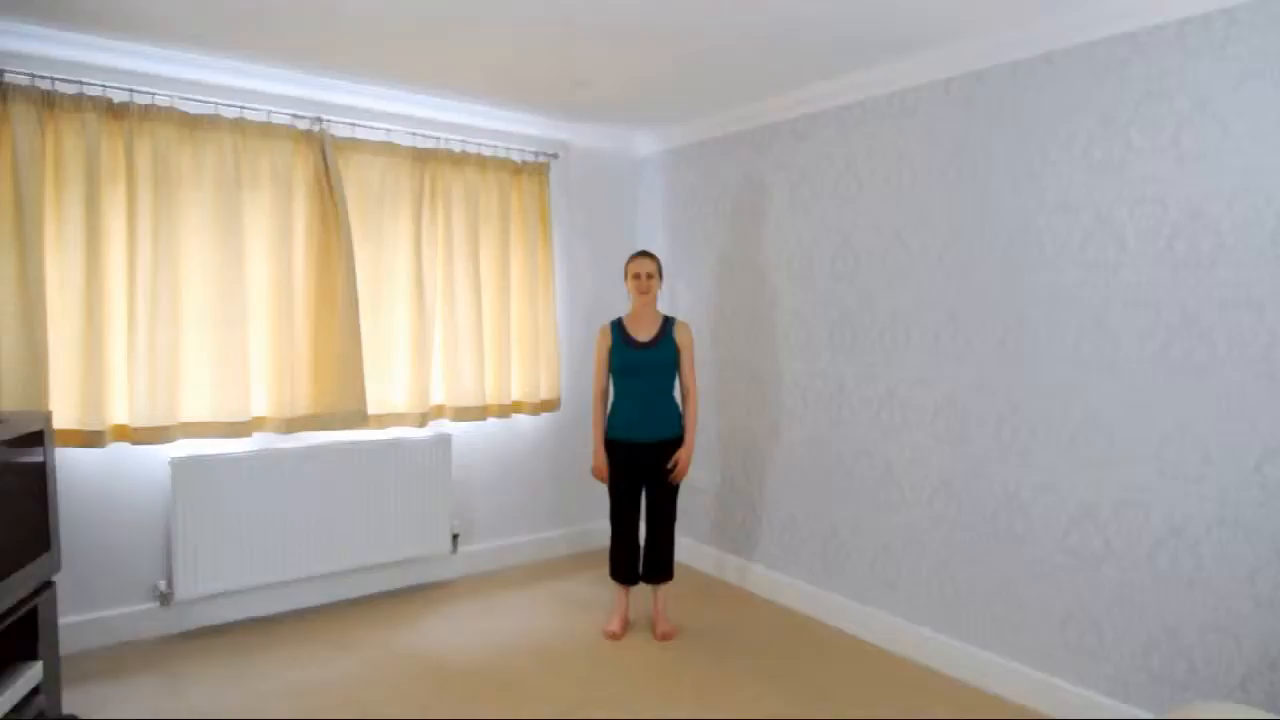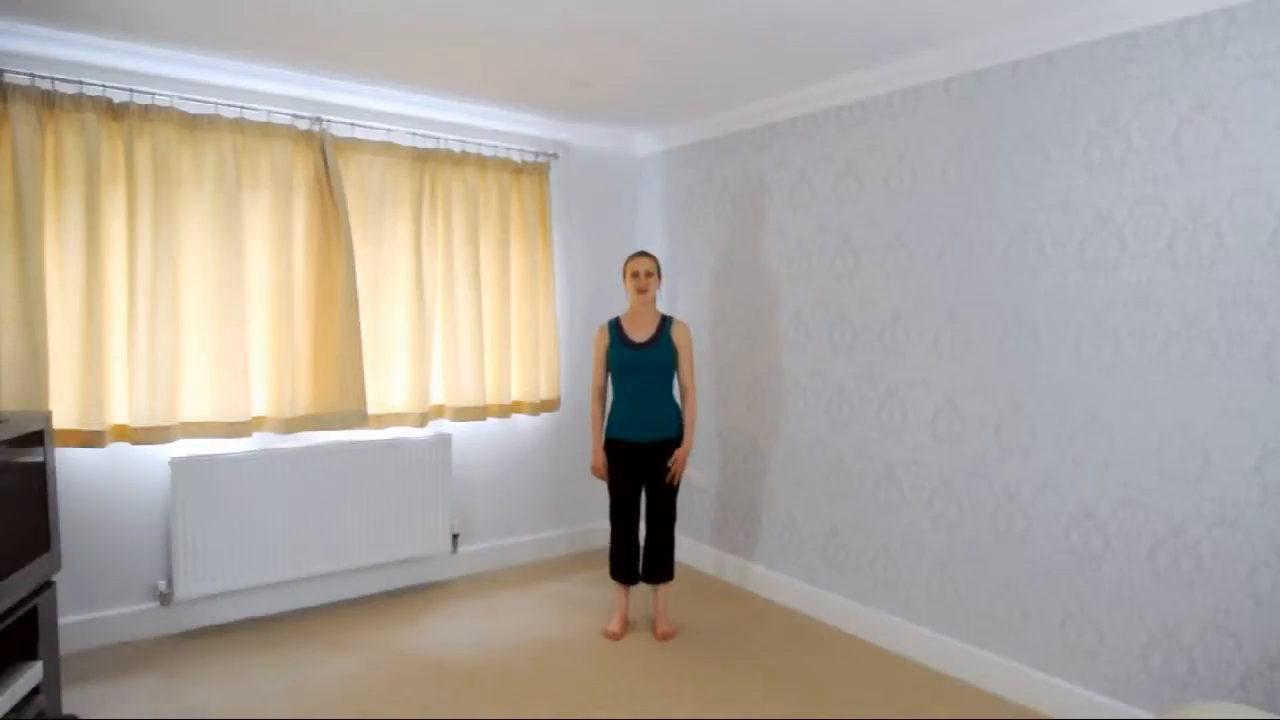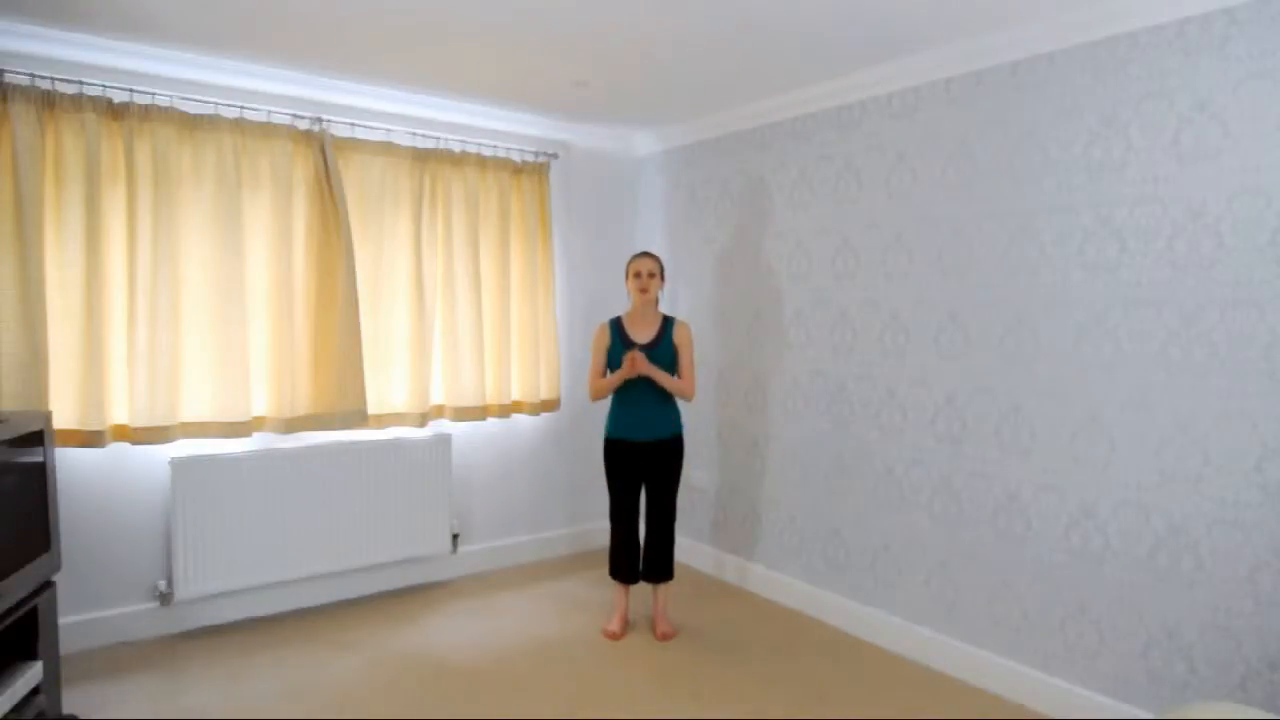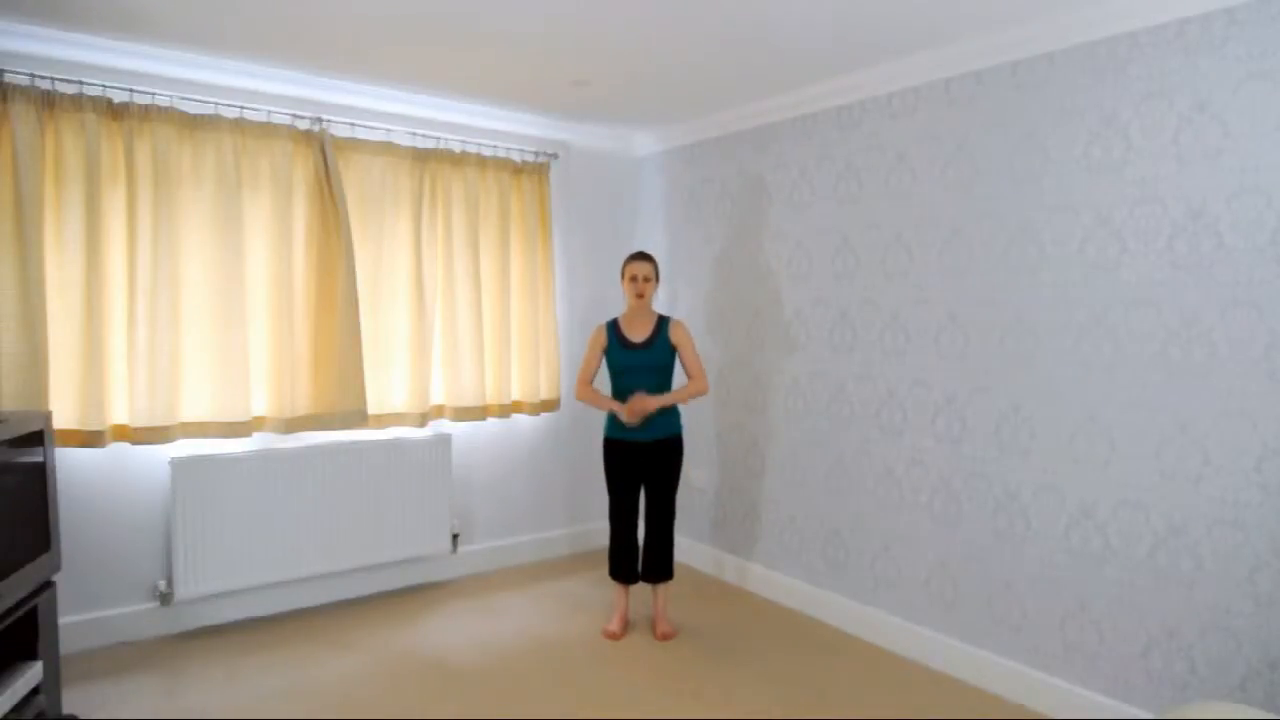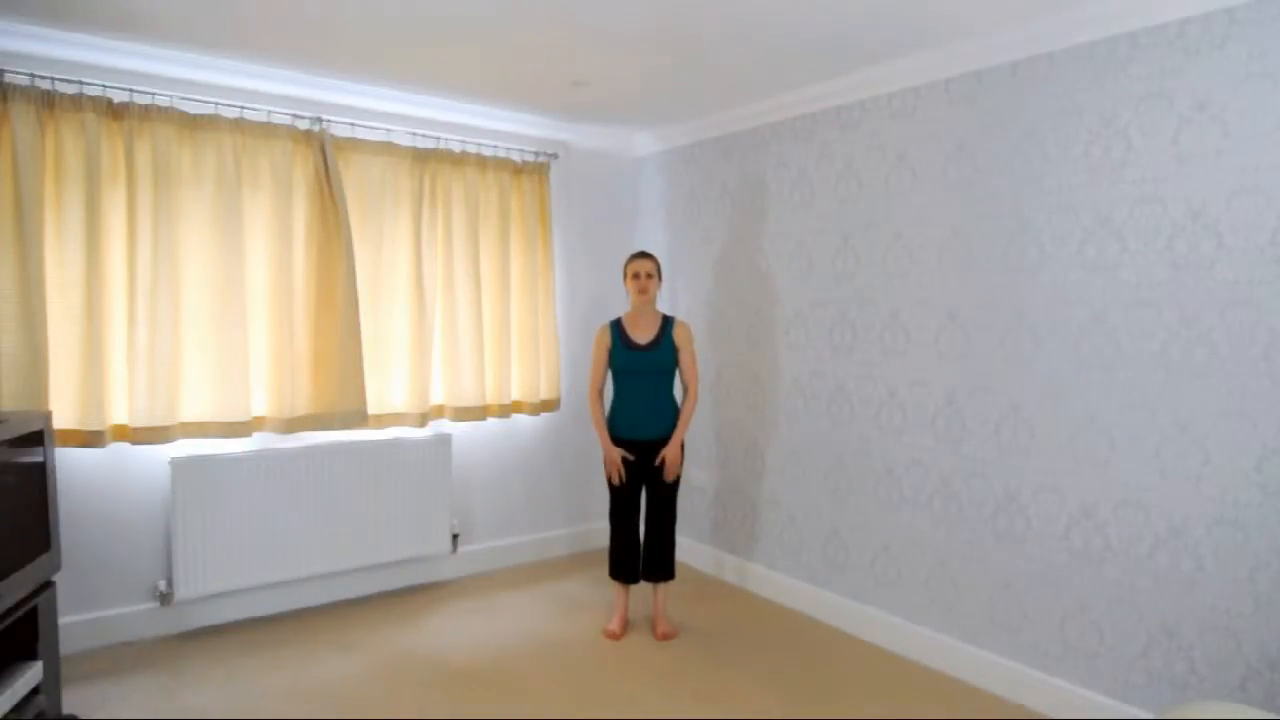
dt=0.7s
person 1, frame 1
left shoulder: (678, 331)
right shoulder: (610, 332)
left elbow: (689, 391)
right elbow: (600, 394)
left wrist: (688, 445)
right wrist: (598, 449)
left hip: (665, 443)
right hip: (622, 443)
left knee: (662, 522)
right knee: (623, 522)
left ankle: (660, 610)
right ankle: (620, 608)
person 1, frame 2
left shoulder: (676, 330)
right shoulder: (607, 331)
left elbow: (688, 389)
right elbow: (598, 392)
left wrist: (686, 443)
right wrist: (597, 447)
left hip: (664, 441)
right hip: (621, 442)
left knee: (662, 521)
right knee: (622, 521)
left ankle: (660, 609)
right ankle: (620, 607)
person 1, frame 3
left shoulder: (678, 330)
right shoulder: (608, 330)
left elbow: (688, 389)
right elbow: (594, 390)
left wrist: (650, 370)
right wrist: (624, 373)
left hip: (665, 441)
right hip: (620, 441)
left knee: (662, 519)
right knee: (623, 520)
left ankle: (660, 609)
right ankle: (620, 608)
person 1, frame 4
left shoulder: (673, 329)
right shoulder: (604, 332)
left elbow: (700, 384)
right elbow: (581, 389)
left wrist: (658, 399)
right wrist: (616, 405)
left hip: (664, 441)
right hip: (620, 442)
left knee: (661, 519)
right knee: (622, 520)
left ankle: (660, 609)
right ankle: (621, 608)
person 1, frame 5
left shoulder: (678, 330)
right shoulder: (609, 333)
left elbow: (691, 390)
right elbow: (595, 392)
left wrist: (676, 442)
right wrist: (605, 443)
left hip: (665, 442)
right hip: (623, 443)
left knee: (661, 520)
right knee: (622, 521)
left ankle: (660, 610)
right ankle: (620, 609)
